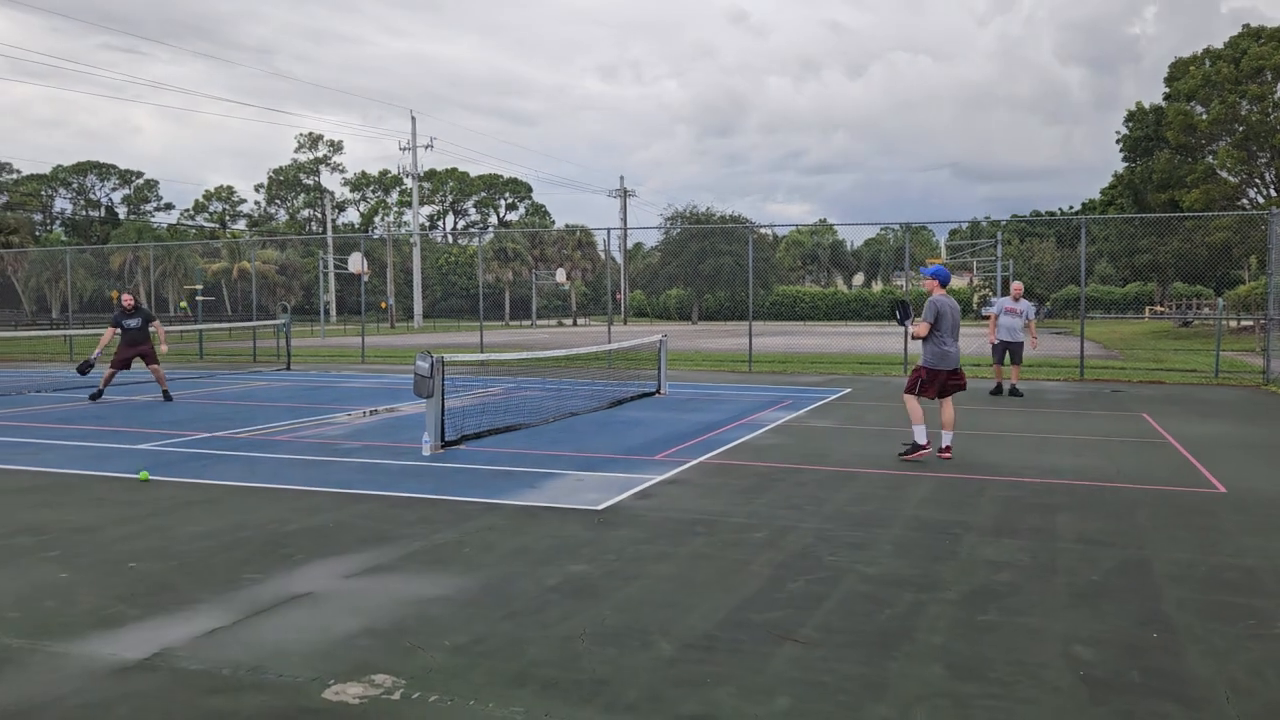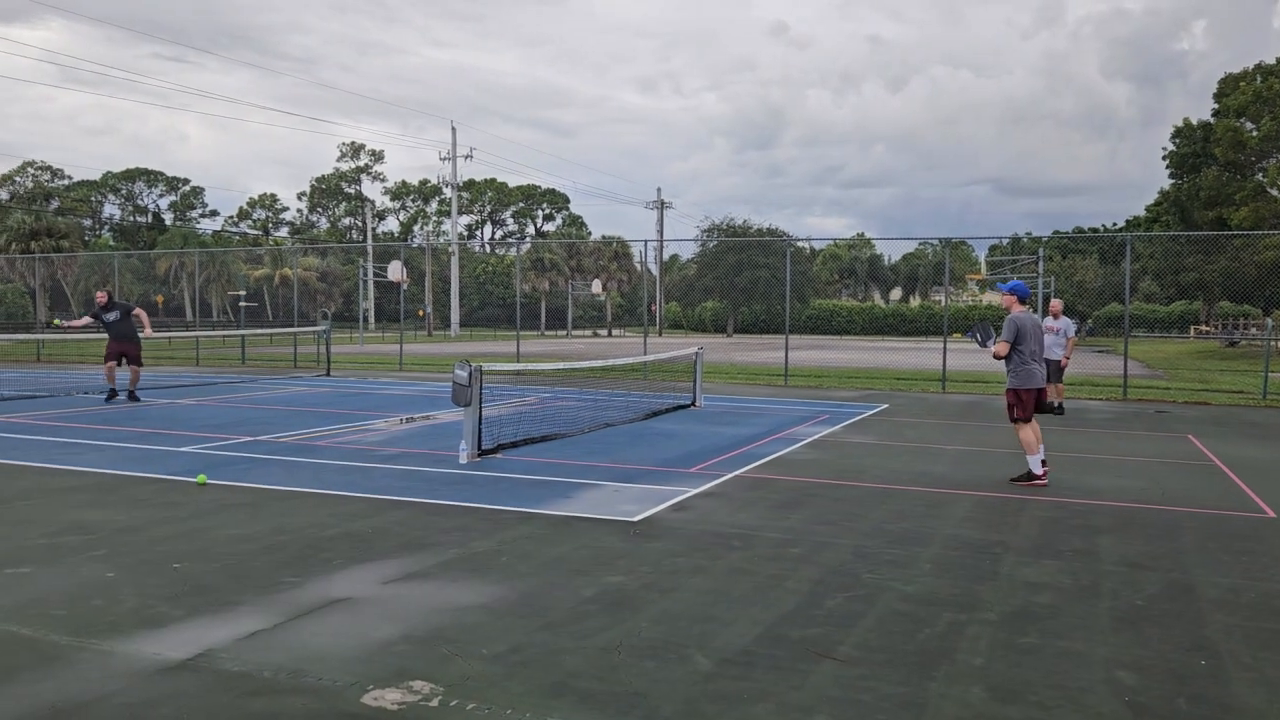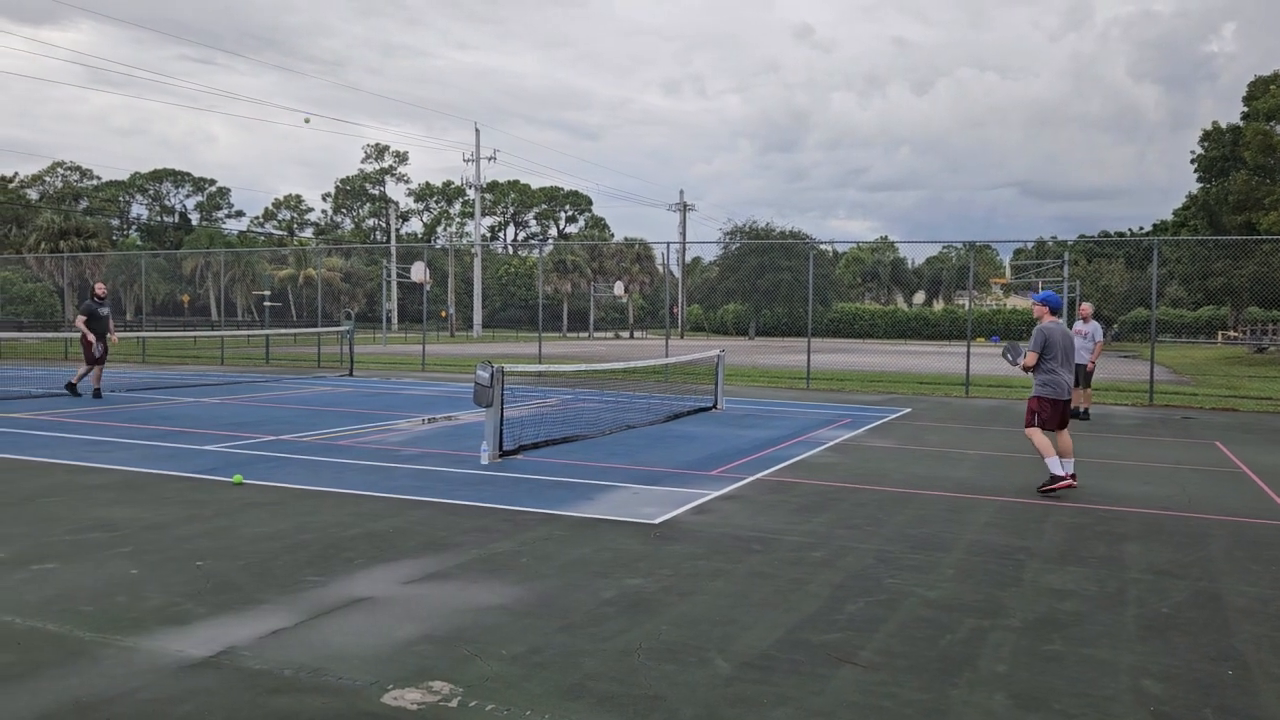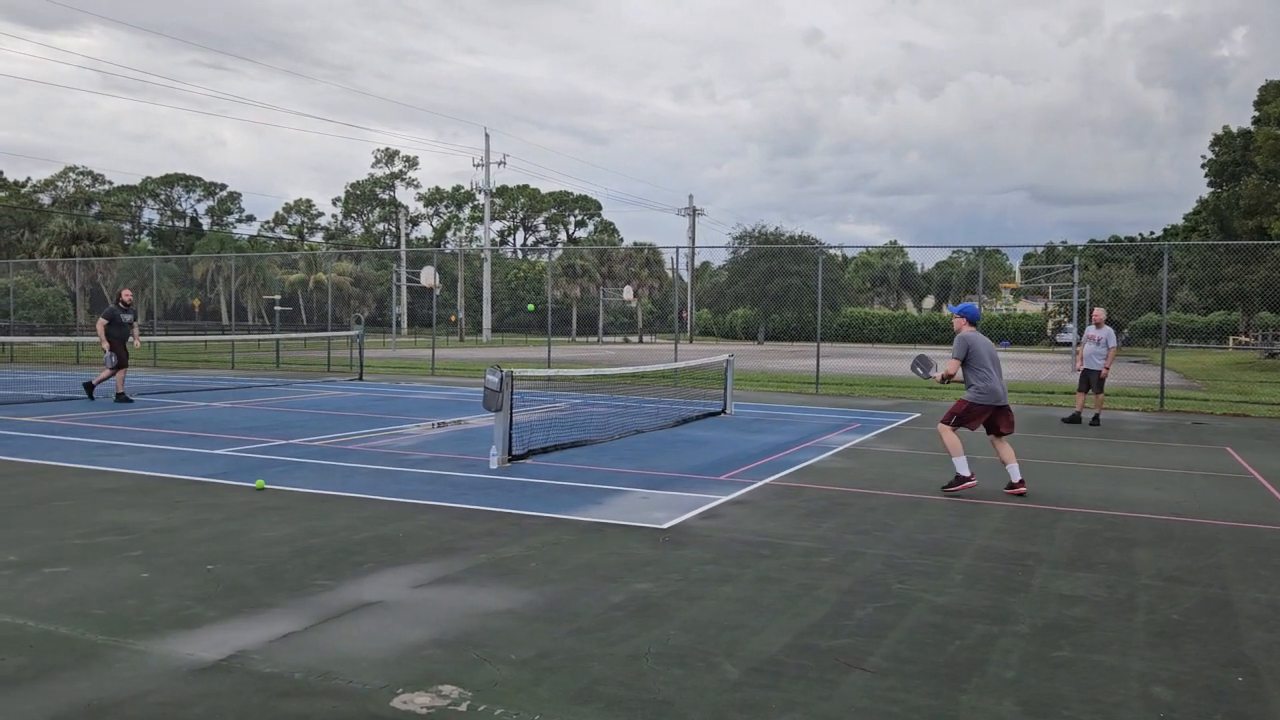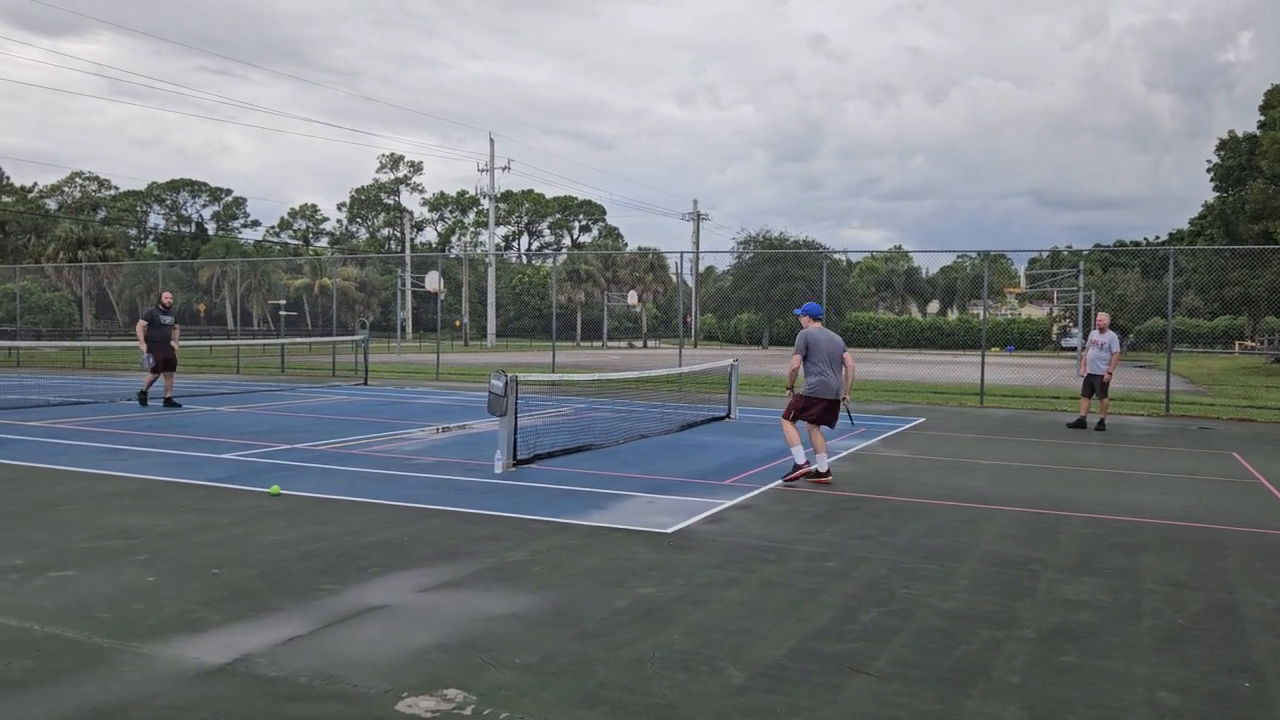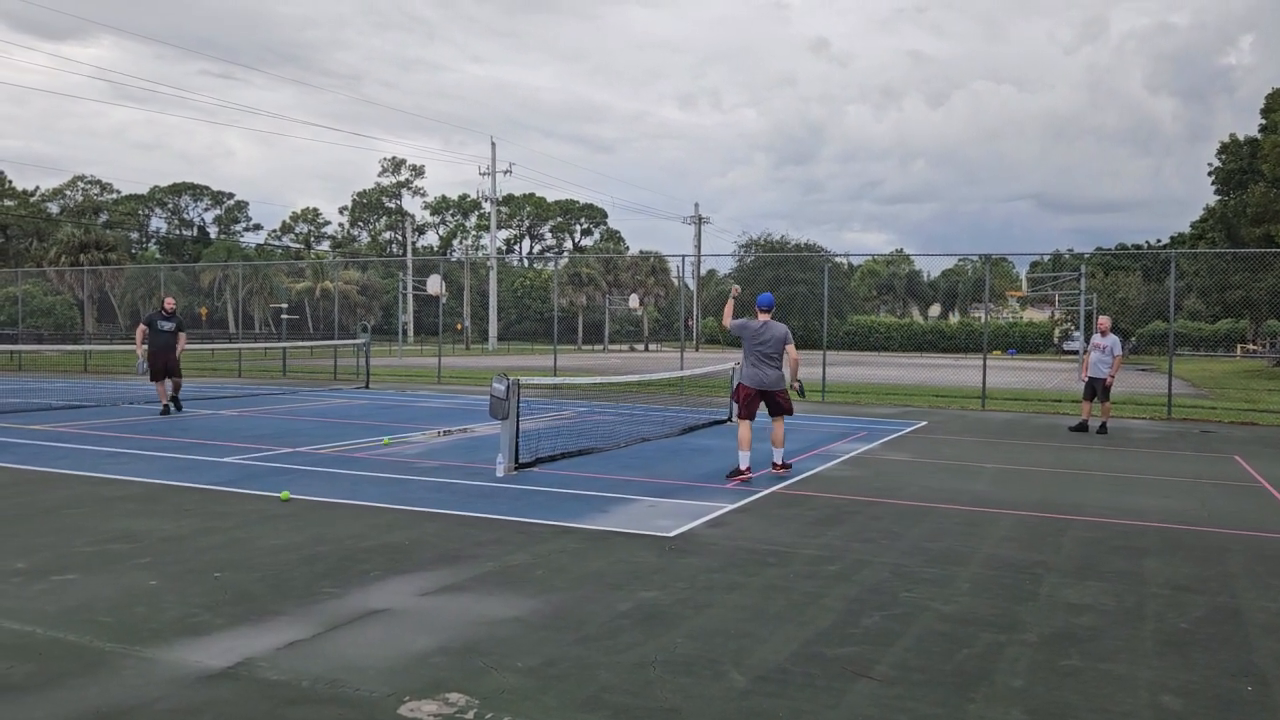
dt=0.7s
person 1, frame 1
left shoulder: (933, 302)
right shoulder: (953, 303)
left elbow: (922, 332)
left wrist: (913, 331)
right wrist: (919, 328)
left hip: (933, 361)
right hip: (952, 360)
left knee: (910, 396)
right knee: (945, 401)
left ankle: (921, 442)
right ankle: (945, 447)
person 1, frame 2
left shoulder: (1013, 319)
right shoulder: (1034, 320)
left elbow: (1002, 351)
left wrist: (994, 350)
right wrist: (1000, 349)
left hip: (1021, 380)
right hip: (1037, 378)
left knee: (1021, 424)
right knee: (1029, 420)
left ankle: (1037, 473)
right ankle: (1040, 461)
person 1, frame 3
left shoulder: (1042, 330)
right shoulder: (1065, 331)
left elbow: (1030, 362)
left wrist: (1024, 366)
right wrist: (1035, 366)
left hip: (1046, 390)
right hip: (1064, 389)
left knee: (1033, 431)
right knee: (1061, 430)
left ankle: (1059, 475)
right ankle: (1068, 473)
person 1, frame 4
left shoulder: (963, 338)
right shoulder: (985, 341)
left elbow: (951, 370)
left wrist: (941, 377)
right wrist: (946, 376)
left hip: (980, 396)
right hip: (999, 396)
left knee: (944, 428)
right knee: (998, 439)
left ankle: (964, 475)
right ankle: (1017, 482)
person 1, frame 5
left shoulder: (805, 334)
right shoulder: (836, 338)
left elbow: (794, 366)
right elbow: (850, 366)
left wrist: (789, 387)
right wrist: (845, 392)
left hip: (815, 391)
right hip: (833, 391)
left knee: (787, 422)
right knee: (813, 427)
left ankle: (801, 463)
right ankle: (823, 471)
person 1, frame 6
left shoulder: (746, 326)
right shoulder: (782, 329)
left elbow: (726, 321)
right elbow: (794, 357)
left wrist: (732, 297)
right wrist: (794, 380)
left hip: (750, 383)
right hip: (775, 384)
left knee: (744, 423)
right knee: (778, 421)
left ankle: (744, 468)
right ankle: (778, 463)
